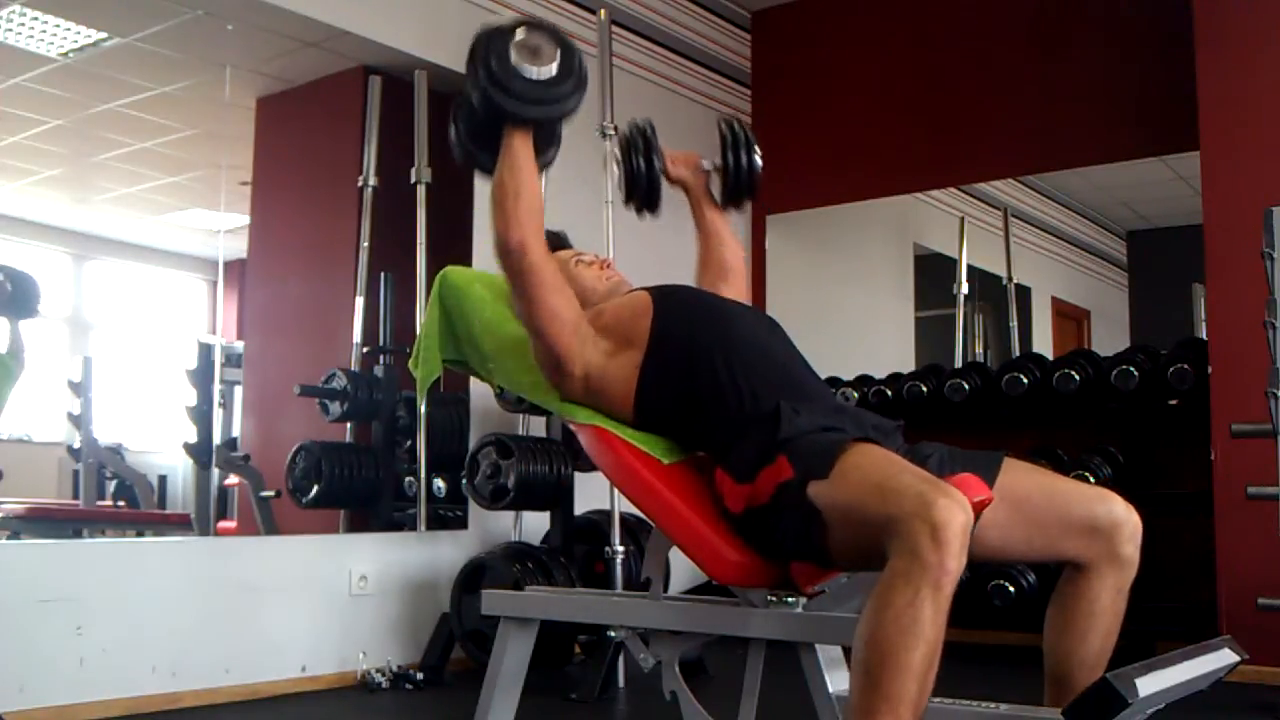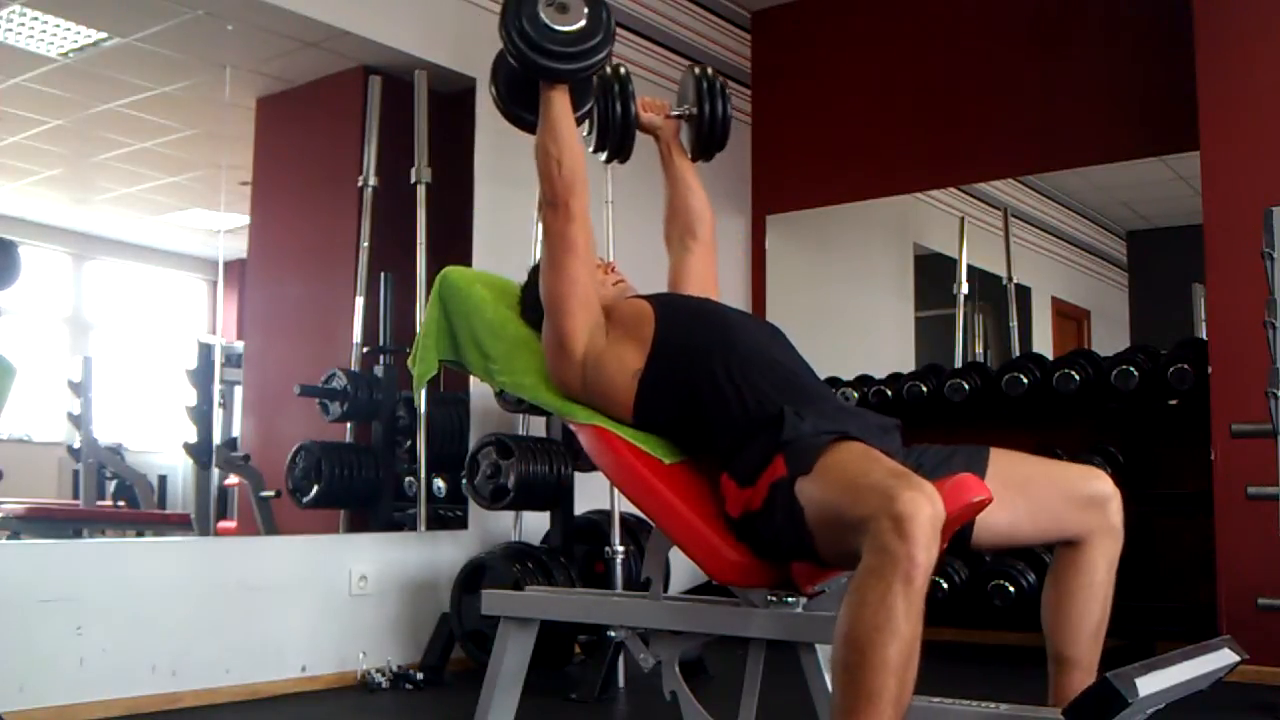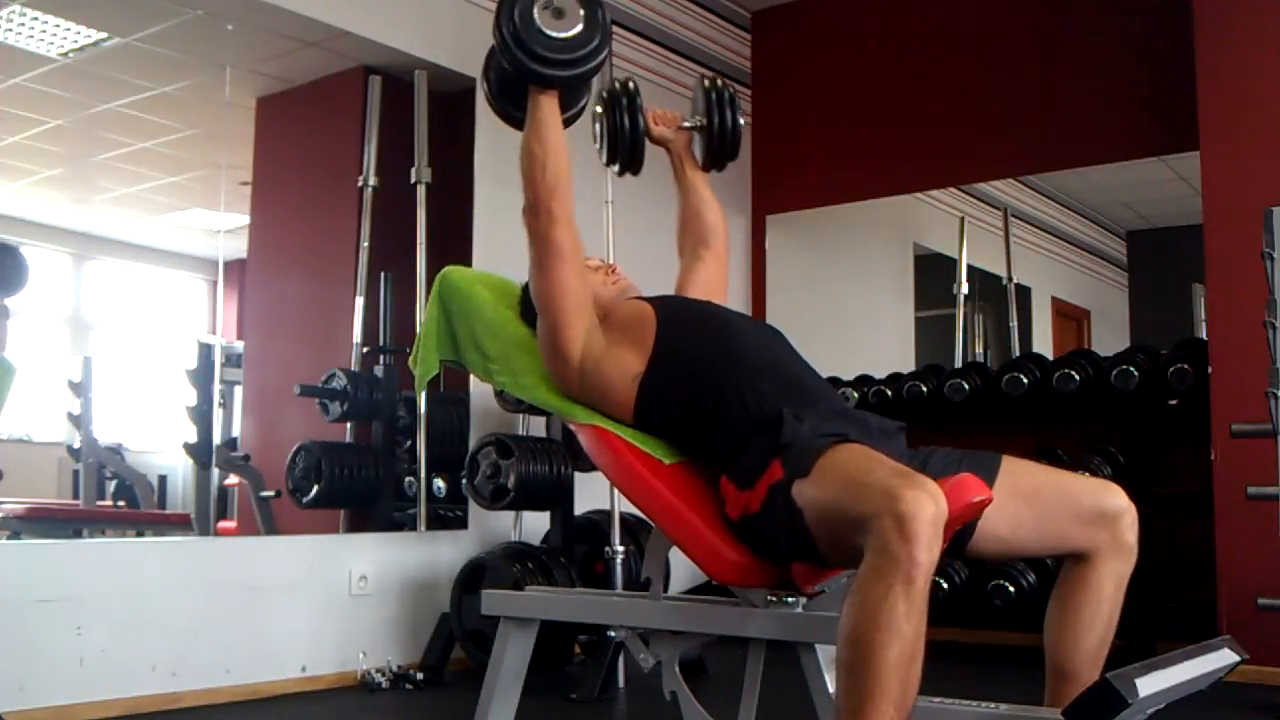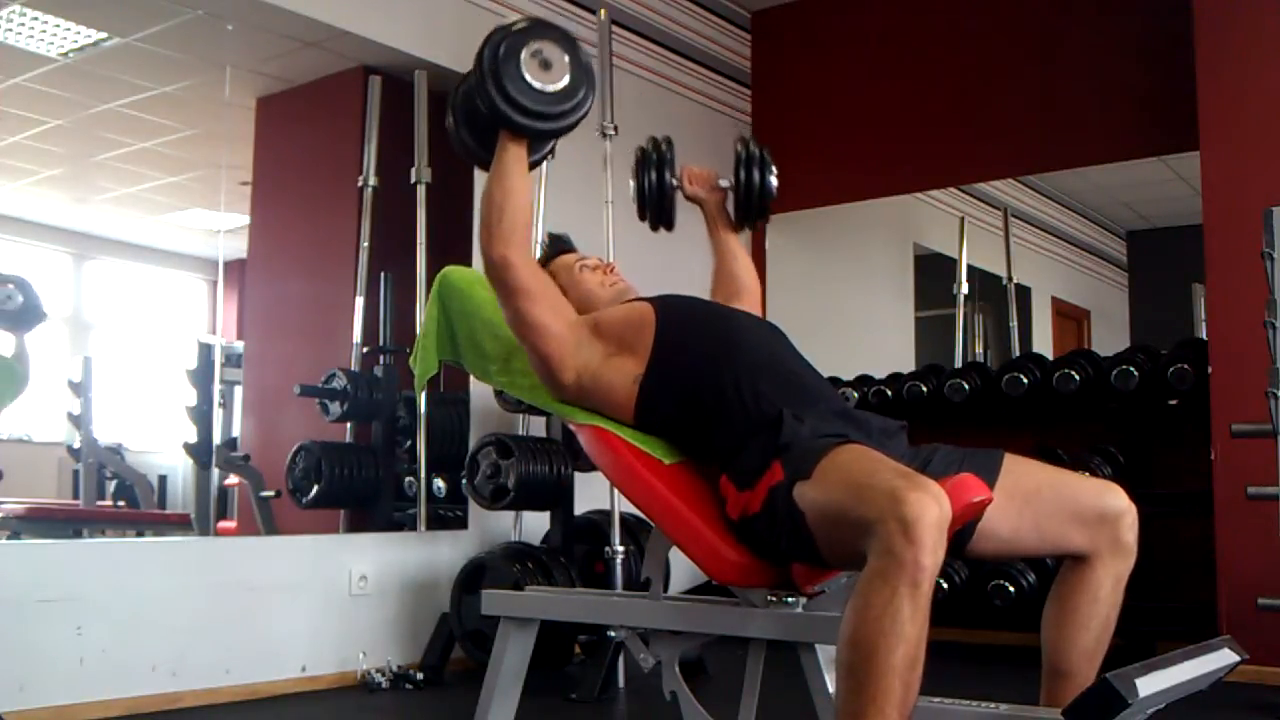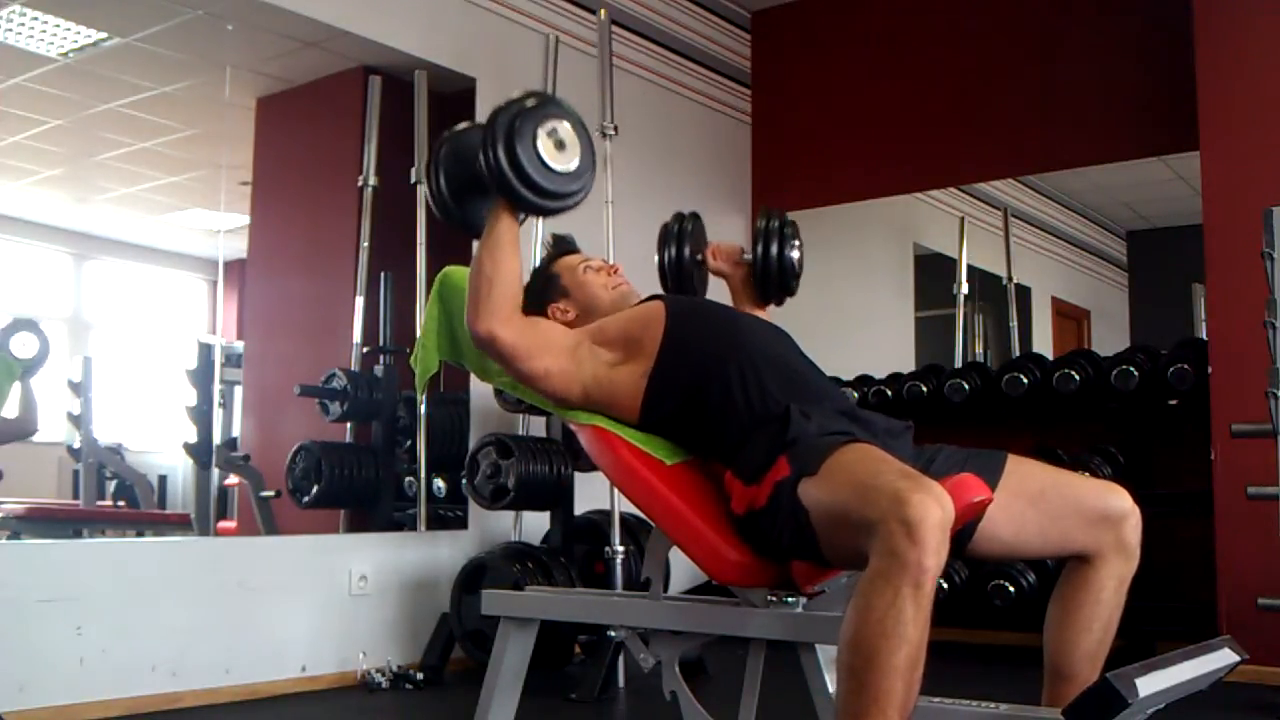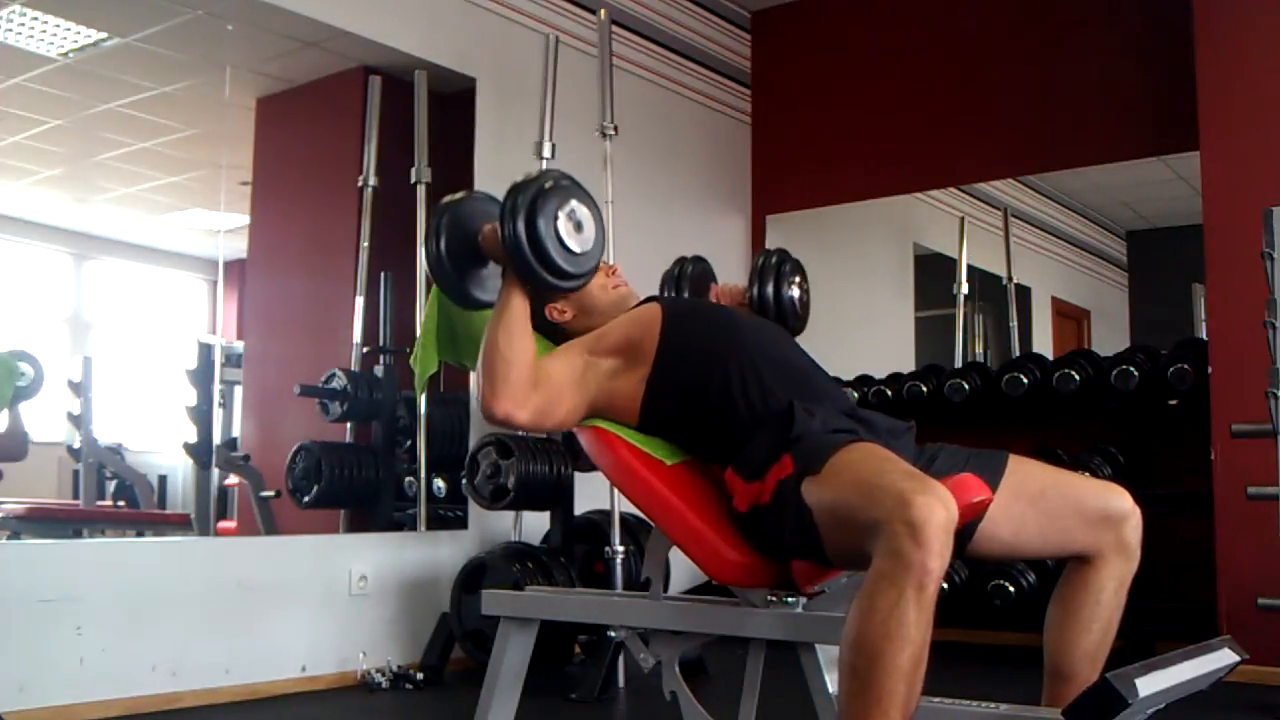
dt=0.5s
person 1, frame 1
left shoulder: (663, 325)
right shoulder: (581, 342)
left elbow: (732, 278)
right elbow: (518, 239)
left wrist: (698, 194)
right wrist: (520, 126)
left hip: (857, 432)
right hip: (779, 455)
left knee: (1113, 529)
right knee: (937, 524)
person 1, frame 2
left shoulder: (674, 319)
right shoulder: (582, 342)
left elbow: (693, 234)
right elbow: (565, 204)
left wrist: (668, 141)
right wrist: (556, 87)
left hip: (861, 441)
right hip: (778, 463)
left knee: (1096, 502)
right knee: (908, 516)
person 1, frame 3
left shoulder: (673, 323)
right shoulder: (581, 344)
left elbow: (706, 245)
right elbow: (548, 210)
left wrist: (681, 153)
right wrist: (543, 92)
left hip: (864, 439)
right hip: (780, 459)
left knee: (1109, 516)
right knee: (910, 515)
person 1, frame 4
left shoulder: (668, 331)
right shoulder: (579, 348)
left elbow: (745, 312)
right elbow: (504, 258)
left wrist: (716, 215)
right wrist: (514, 139)
left hip: (866, 440)
right hip: (781, 460)
left knee: (1109, 515)
right knee: (914, 519)
person 1, frame 5
left shoulder: (673, 335)
right shoulder: (585, 352)
right elbow: (494, 326)
left wrist: (742, 288)
right wrist: (506, 210)
left hip: (865, 433)
right hip: (787, 451)
left knee: (1112, 517)
right knee: (916, 518)
person 1, frame 6
left shoulder: (672, 331)
right shoulder: (588, 356)
right elbow: (510, 404)
left wrist: (744, 319)
right wrist: (517, 275)
left hip: (868, 435)
right hip: (790, 451)
left knee: (1113, 519)
right knee: (919, 521)
